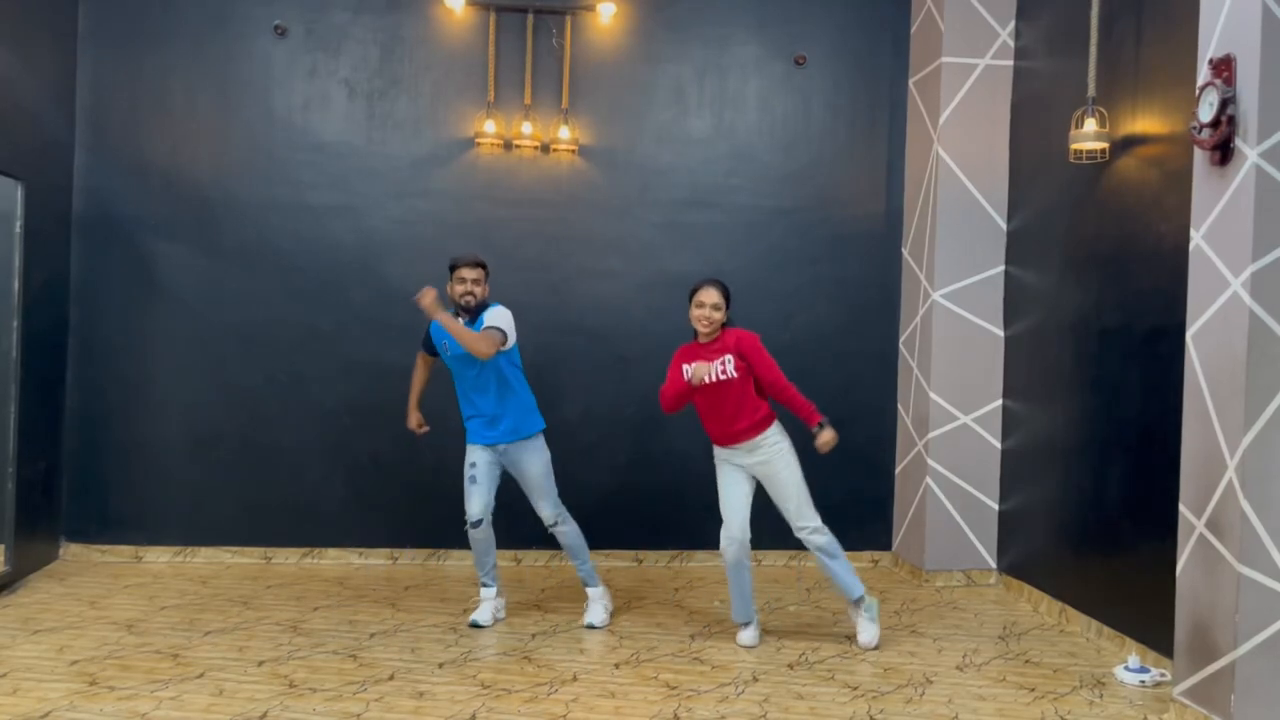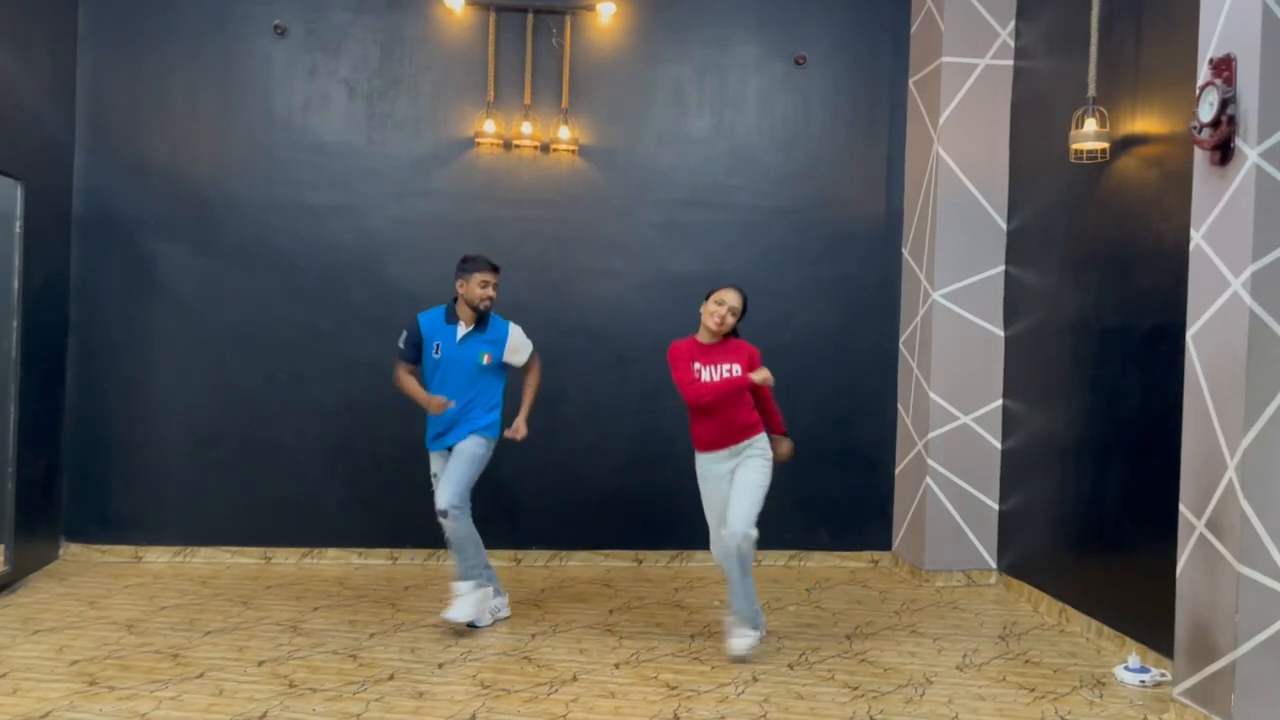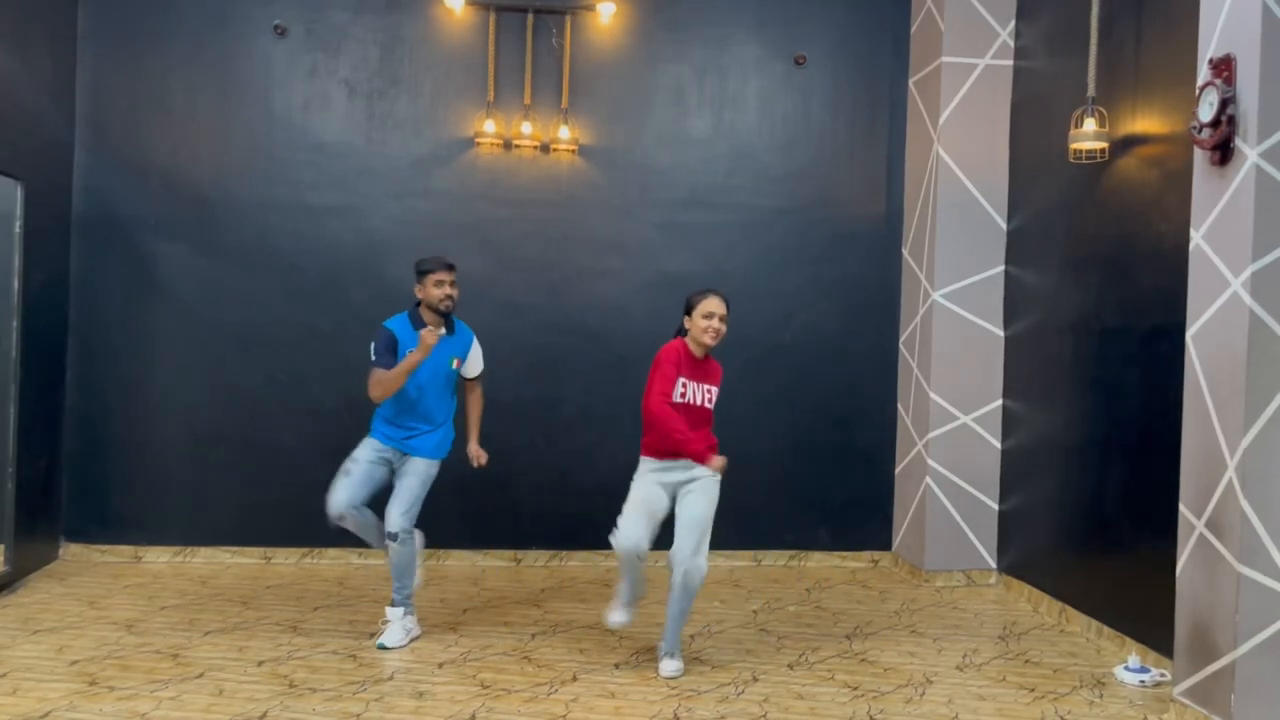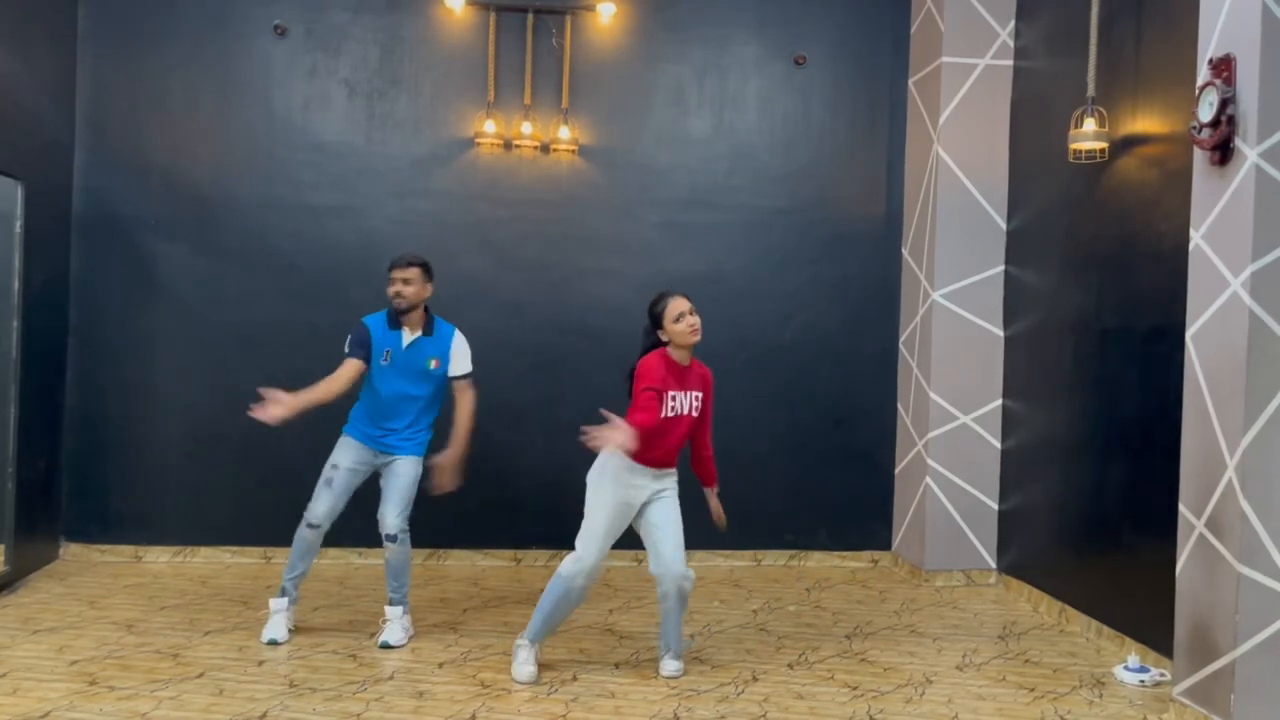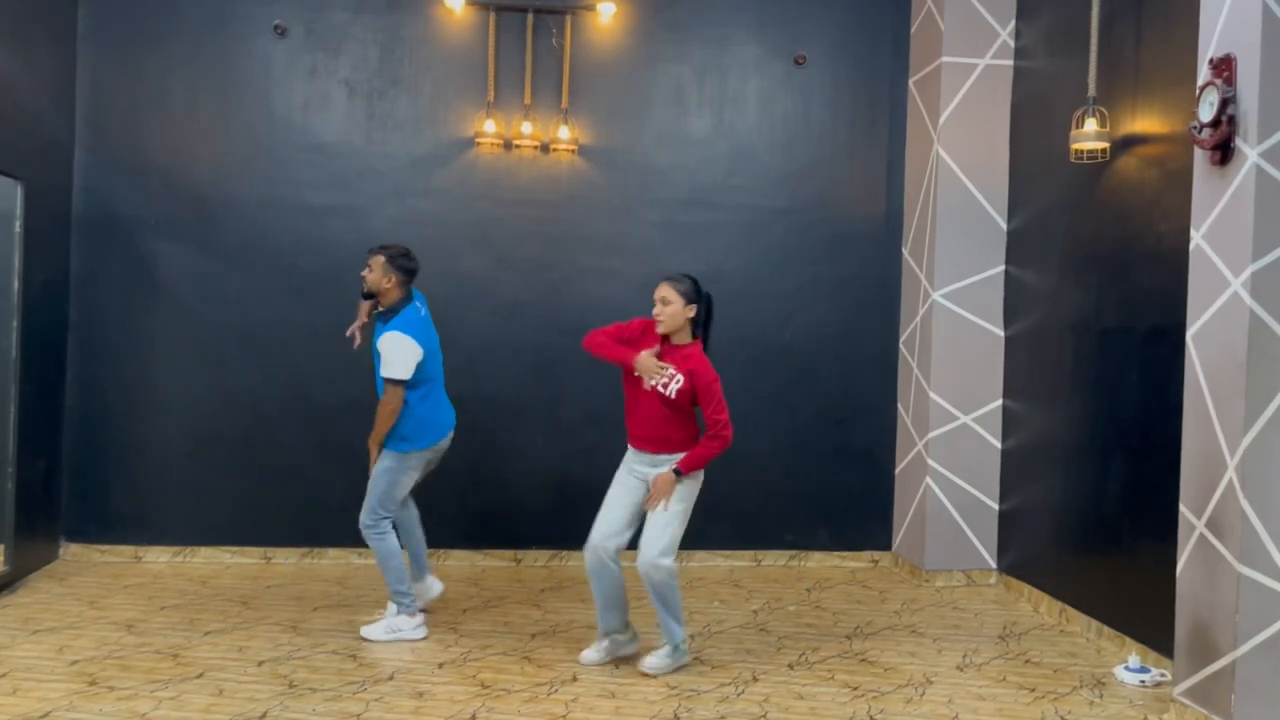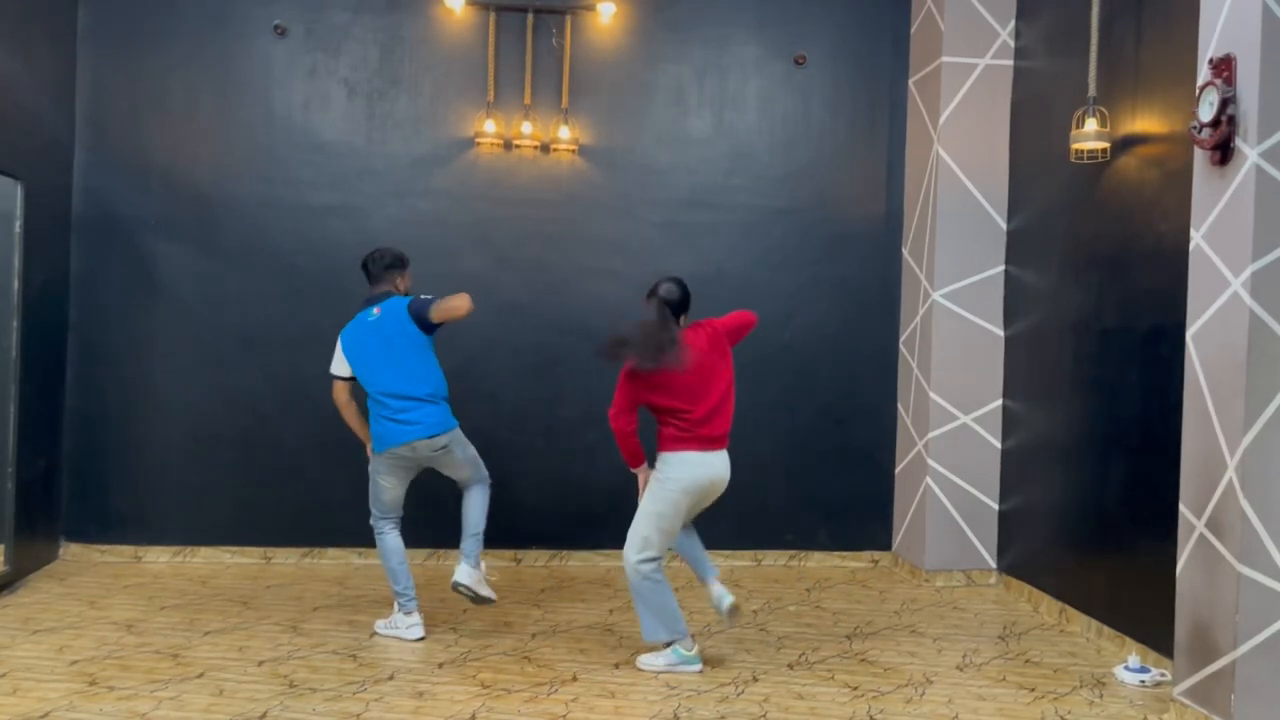
dt=0.4s
person 1, frame 1
left shoulder: (498, 316)
right shoulder: (438, 328)
left elbow: (484, 349)
right elbow: (424, 360)
left wrist: (438, 313)
right wrist: (413, 407)
left hip: (523, 435)
right hip: (481, 439)
left knee: (553, 516)
right knee: (476, 515)
left ankle: (595, 589)
right ankle: (491, 597)
person 1, frame 2
left shoulder: (504, 332)
right shoulder: (424, 324)
left elbow: (532, 365)
right elbow: (402, 372)
left wrist: (523, 416)
right wrist: (425, 399)
left hip: (477, 434)
right hip: (439, 439)
left knee: (449, 505)
right knee: (455, 518)
left ankle: (469, 586)
right ankle: (493, 596)
person 1, frame 3
left shoulder: (465, 339)
right shoulder: (392, 331)
left elbow: (472, 388)
right elbow: (377, 393)
left wrist: (473, 440)
right wrist: (416, 357)
left hip: (426, 447)
right hip: (383, 439)
left knee: (395, 525)
right knee: (340, 506)
left ankle: (402, 615)
right ankle: (403, 549)
person 1, frame 4
left shoulder: (449, 339)
right shoulder: (370, 328)
left elbow: (465, 397)
right elbow: (342, 378)
left wrist: (454, 451)
right wrist: (292, 404)
left hip: (408, 448)
right hip: (360, 438)
left knee: (393, 527)
right knee: (317, 517)
left ankle: (398, 614)
right ankle: (284, 604)
person 1, frame 5
left shoulder: (398, 337)
right shoulder: (407, 298)
left elbow: (391, 403)
right elbow: (372, 298)
left wrist: (374, 447)
right wrist: (365, 312)
left hip: (413, 438)
right hip: (433, 430)
left knee: (374, 522)
right knee: (395, 501)
left ankle: (405, 613)
right ankle: (421, 581)
person 1, frame 6
left shoulder: (349, 334)
right shoulder: (411, 309)
left elbow: (340, 393)
right elbow: (461, 306)
left wrist: (369, 441)
right wrist: (459, 298)
left hip: (389, 443)
right hip: (439, 432)
left knee: (385, 524)
right knee: (478, 482)
left ankle: (407, 616)
right ankle: (470, 567)
person 2, frame 1
left shoulder: (742, 341)
right shoulder: (682, 357)
left elbow: (779, 384)
right elbow: (667, 402)
left wrist: (818, 423)
right wrist: (692, 379)
left hip: (769, 446)
right hip: (728, 457)
left knee: (809, 526)
right knee: (734, 537)
left ankle: (859, 603)
right ankle: (746, 620)
person 2, frame 2
left shoulder: (746, 352)
right shoulder: (680, 351)
right elbow: (695, 396)
left wrist: (779, 433)
right wrist: (749, 379)
left hip: (751, 452)
right hip: (708, 460)
left knee: (737, 531)
right knee: (723, 547)
left ankle: (742, 618)
right ankle: (750, 621)
person 2, frame 3
left shoulder: (714, 371)
right shoulder: (670, 354)
right elbow: (658, 410)
right wrist: (704, 452)
left hip: (701, 474)
right hip: (655, 469)
left knee: (689, 564)
right knee: (630, 543)
left ankle: (671, 648)
right ankle: (628, 593)
person 2, frame 4
left shoulder: (703, 376)
right shoulder: (652, 366)
left elbow: (701, 438)
right elbow: (645, 414)
left wrist: (710, 489)
right wrist: (628, 435)
left hip: (662, 482)
right hip: (620, 472)
left knee: (674, 573)
right knee: (584, 562)
left ankle: (671, 649)
right ankle: (529, 641)
person 2, frame 5
left shoulder: (700, 368)
right shoulder: (645, 332)
left elbow: (721, 434)
right elbow: (593, 340)
left wrist: (676, 474)
right wrist: (634, 359)
left hip: (679, 468)
right hip: (635, 460)
left knee: (653, 559)
right knee: (600, 546)
left ankle: (675, 644)
right ankle: (616, 636)
person 2, frame 6
left shoulder: (639, 365)
right shoulder: (712, 336)
left elbow: (620, 421)
right elbow: (749, 318)
left wrist: (639, 467)
left hip: (679, 468)
right hip: (718, 463)
left knee: (640, 556)
right knee: (672, 521)
left ankle: (682, 648)
right ankle: (715, 588)
